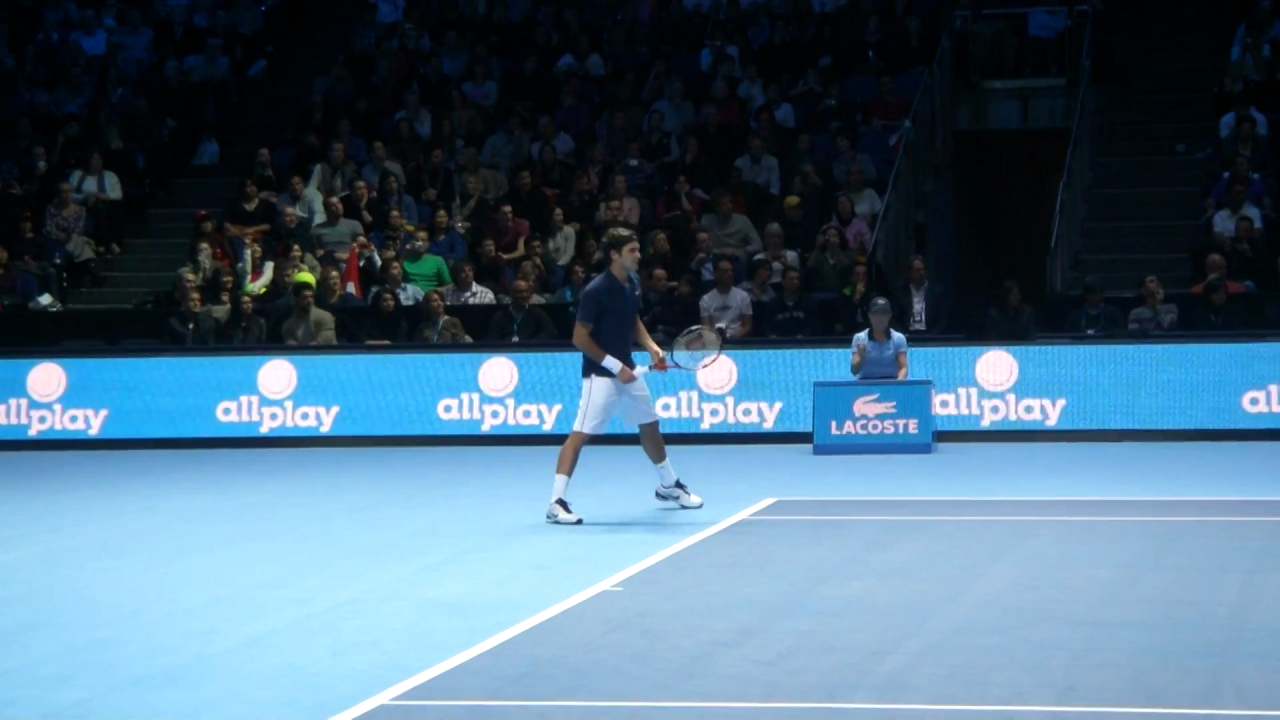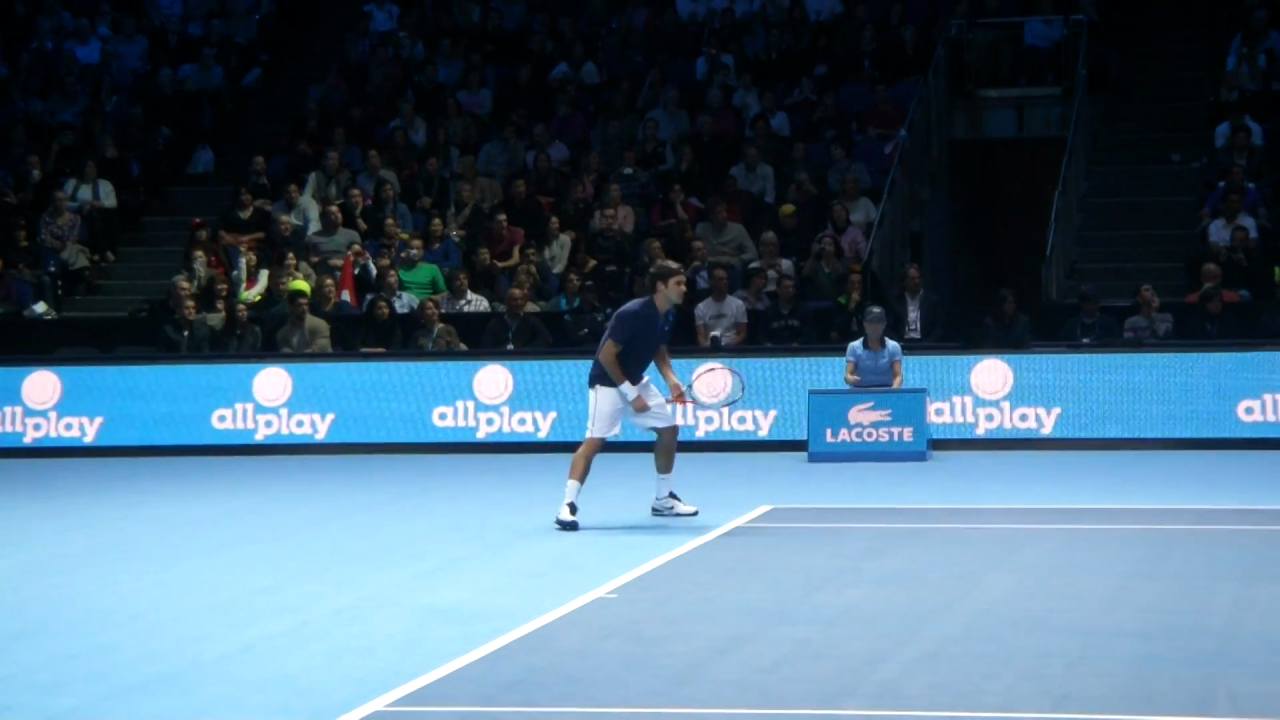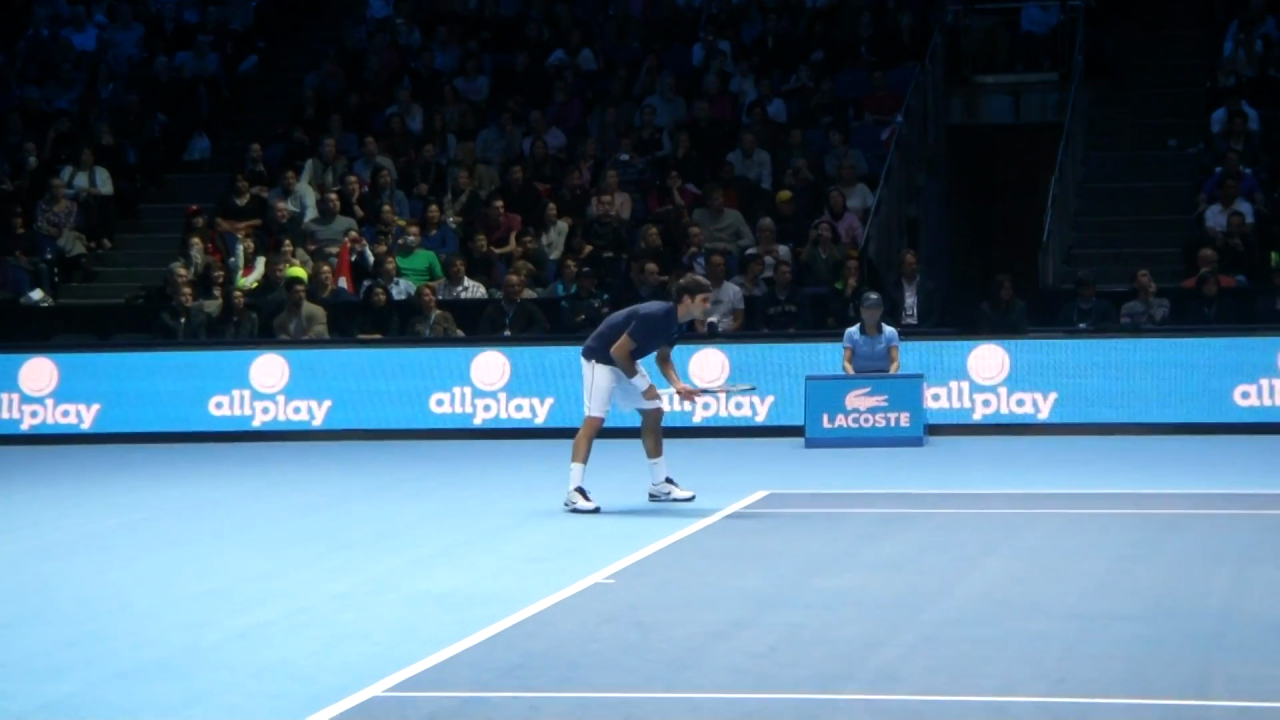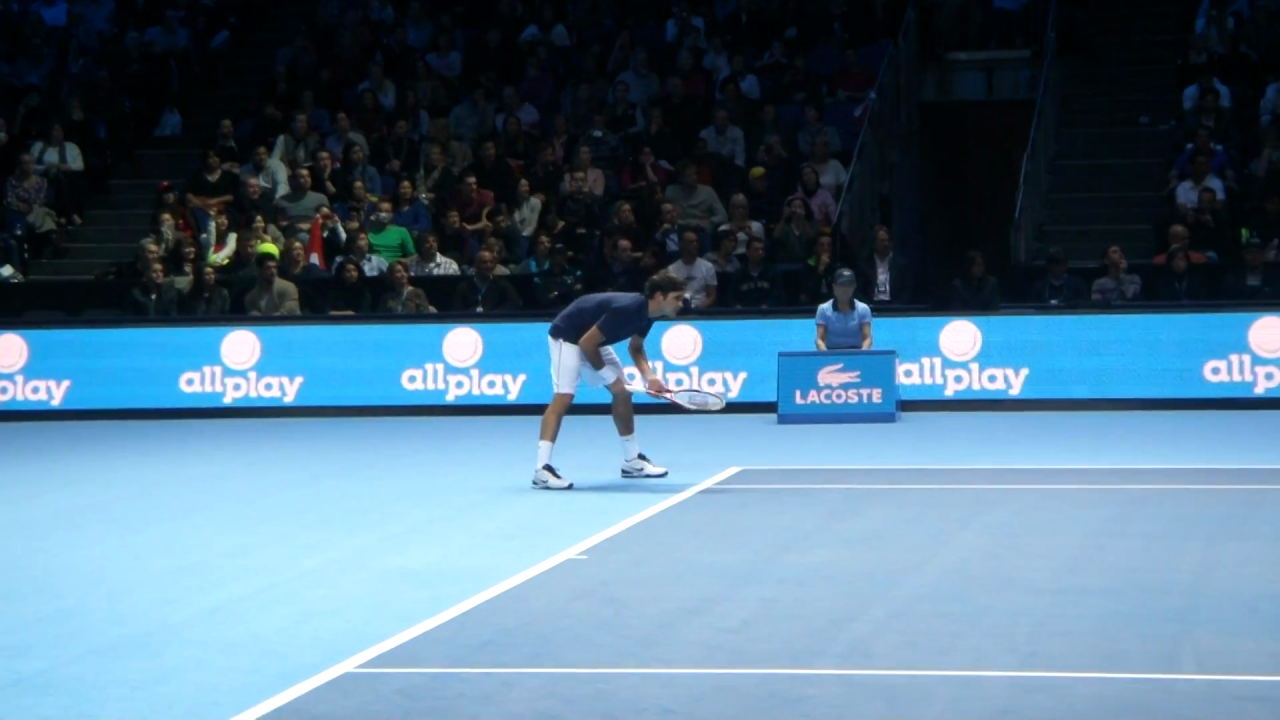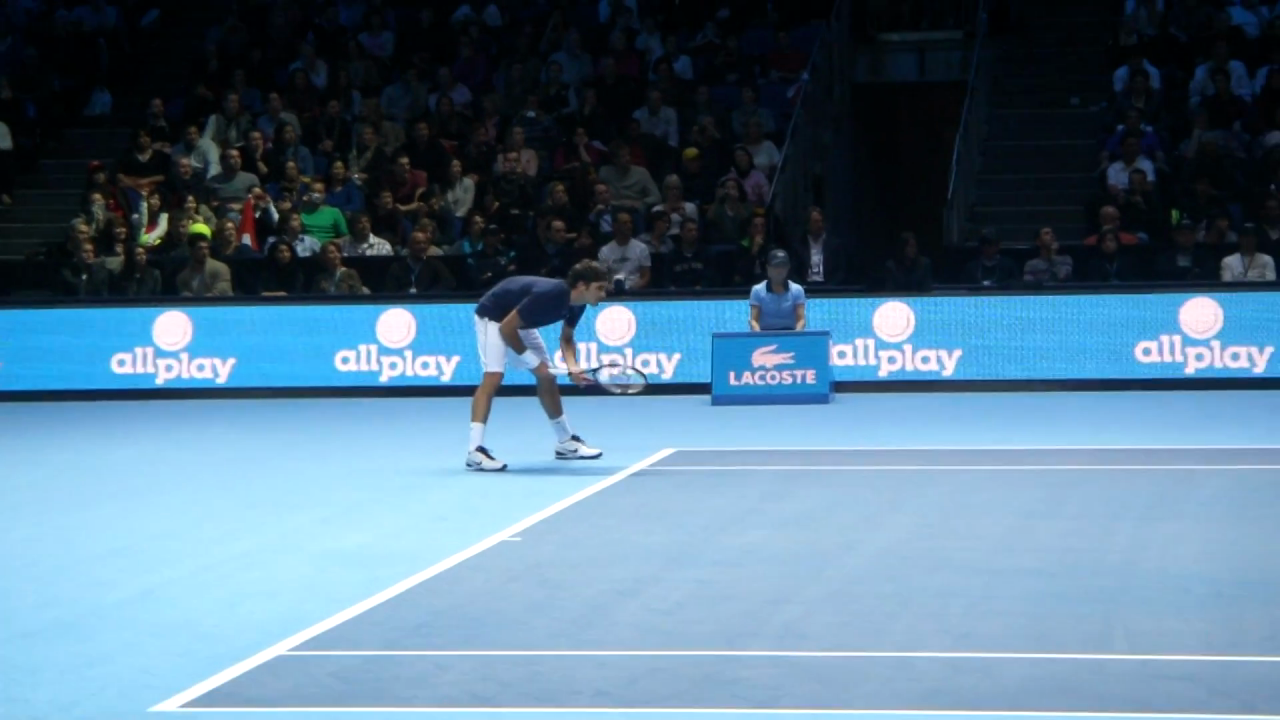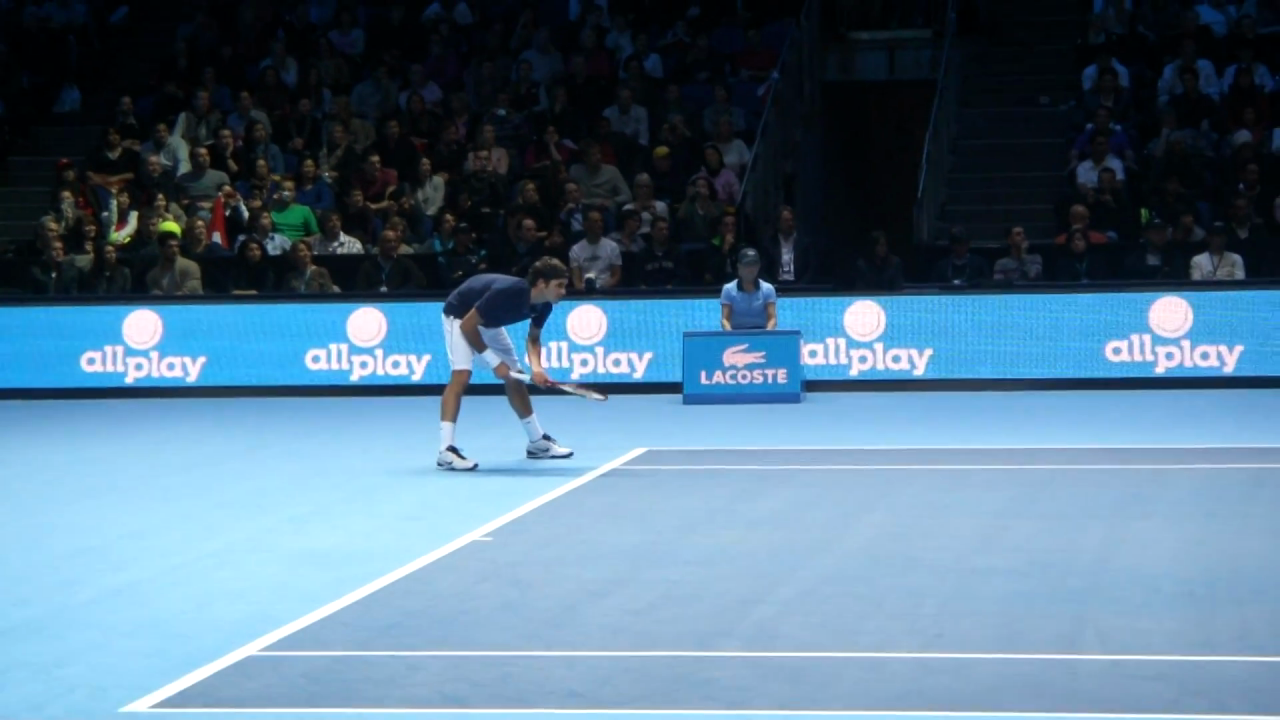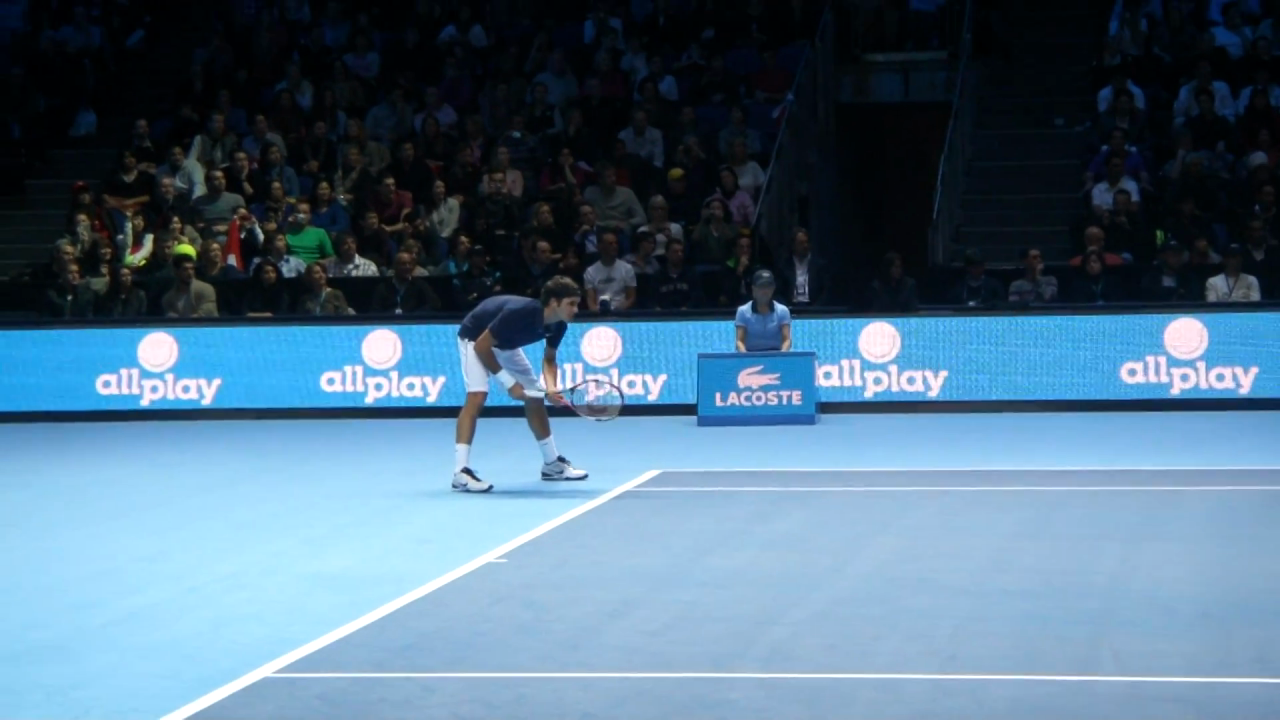
dt=0.2s
person 1, frame 1
left shoulder: (633, 282)
right shoulder: (596, 291)
right elbow: (580, 338)
left wrist: (652, 348)
right wrist: (614, 366)
left hip: (627, 370)
right hip: (601, 373)
left knee: (650, 425)
right knee: (581, 434)
left ankle: (669, 486)
right ankle: (557, 502)
person 1, frame 2
left shoulder: (667, 315)
right shoulder: (632, 314)
right elbow: (606, 355)
left wrist: (672, 379)
right wrist: (629, 394)
left hip: (637, 382)
right hip: (609, 383)
left knee: (669, 429)
right knee: (595, 441)
left ankle: (663, 499)
right ankle: (567, 506)
person 1, frame 3
left shoulder: (677, 322)
right shoulder: (654, 315)
left elbow: (663, 357)
right elbow: (617, 351)
left wrist: (677, 384)
right wrist: (642, 385)
left hip: (627, 363)
right hip: (600, 358)
left knee: (653, 414)
right knee: (594, 420)
left ankle: (659, 484)
right ankle: (575, 491)
person 1, frame 4
left shoulder: (647, 313)
right shoulder: (626, 309)
left elbow: (635, 348)
right elbow: (586, 343)
left wrist: (649, 376)
right wrist: (611, 377)
left hip: (594, 342)
right hip: (567, 336)
left knee: (623, 392)
right knee: (564, 397)
left ankle: (632, 461)
right ankle: (542, 469)
person 1, frame 5
left shoulder: (576, 304)
right shoulder: (547, 295)
left elbow: (566, 338)
right elbow: (507, 327)
left wrist: (573, 367)
right wrist: (533, 361)
left hip: (519, 322)
right hip: (493, 316)
left knee: (547, 376)
right knee: (494, 377)
left ankle: (565, 442)
right ankle: (475, 451)
person 1, frame 6
left shoulder: (543, 305)
right shoulder: (506, 292)
left elbow: (533, 339)
right elbow: (468, 325)
left wrist: (536, 369)
right wrist: (494, 362)
left hip: (489, 322)
right hip: (461, 316)
left knee: (514, 376)
right knee: (461, 375)
left ankle: (537, 441)
right ankle: (446, 451)
person 1, frame 7
left shoulder: (558, 324)
right shoulder: (519, 313)
left elbow: (549, 359)
right elbow: (481, 346)
left wrist: (551, 388)
right wrist: (508, 382)
left hip: (506, 344)
right hip: (476, 339)
left knee: (535, 397)
right knee: (477, 397)
left ankle: (552, 463)
right ankle: (461, 472)
